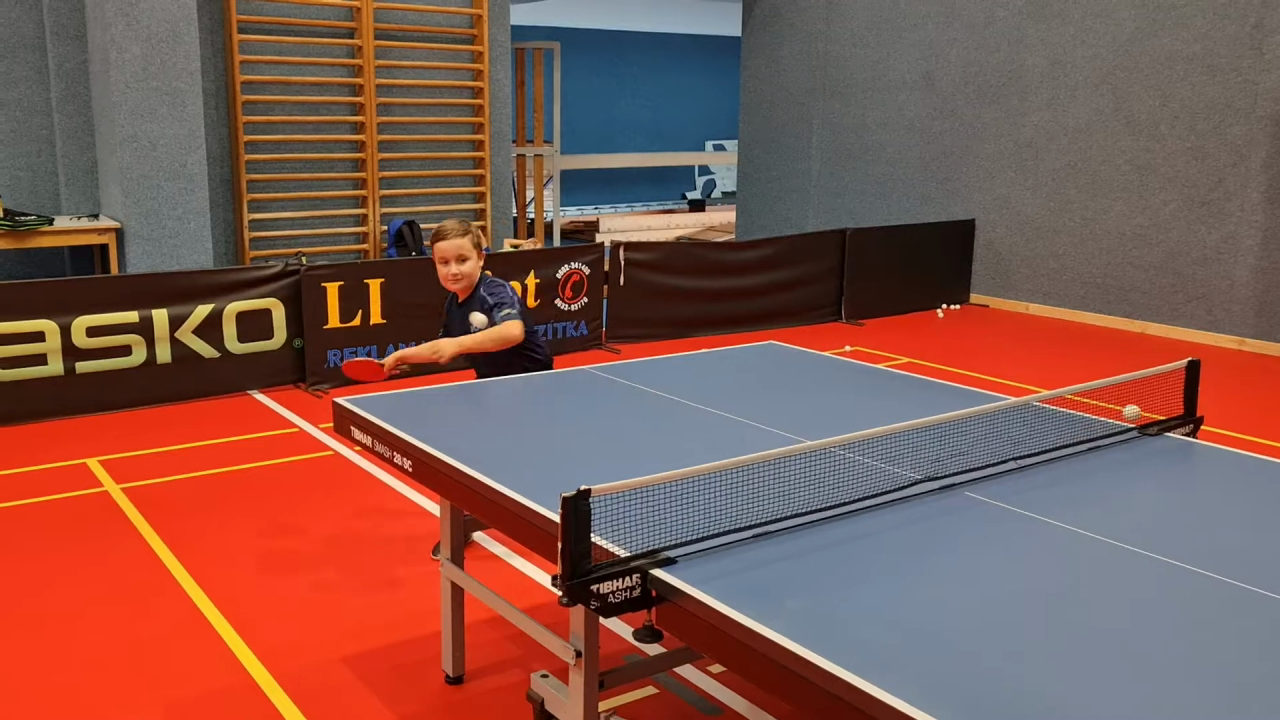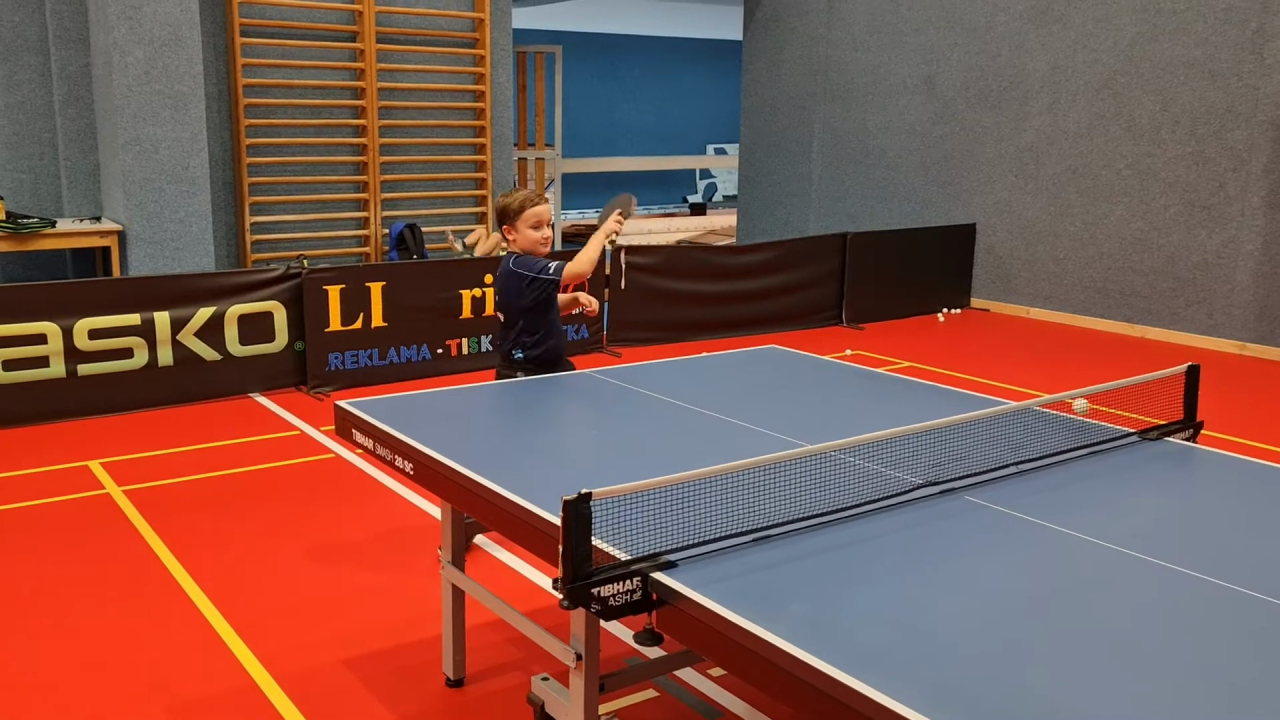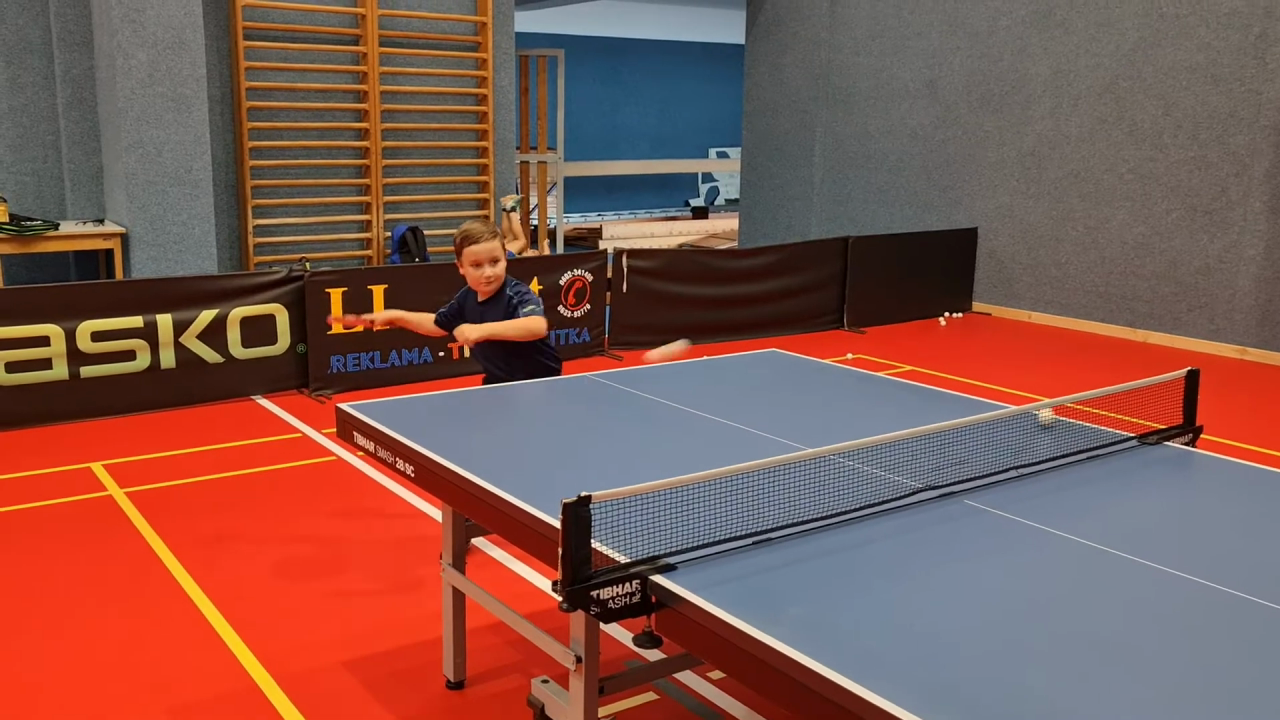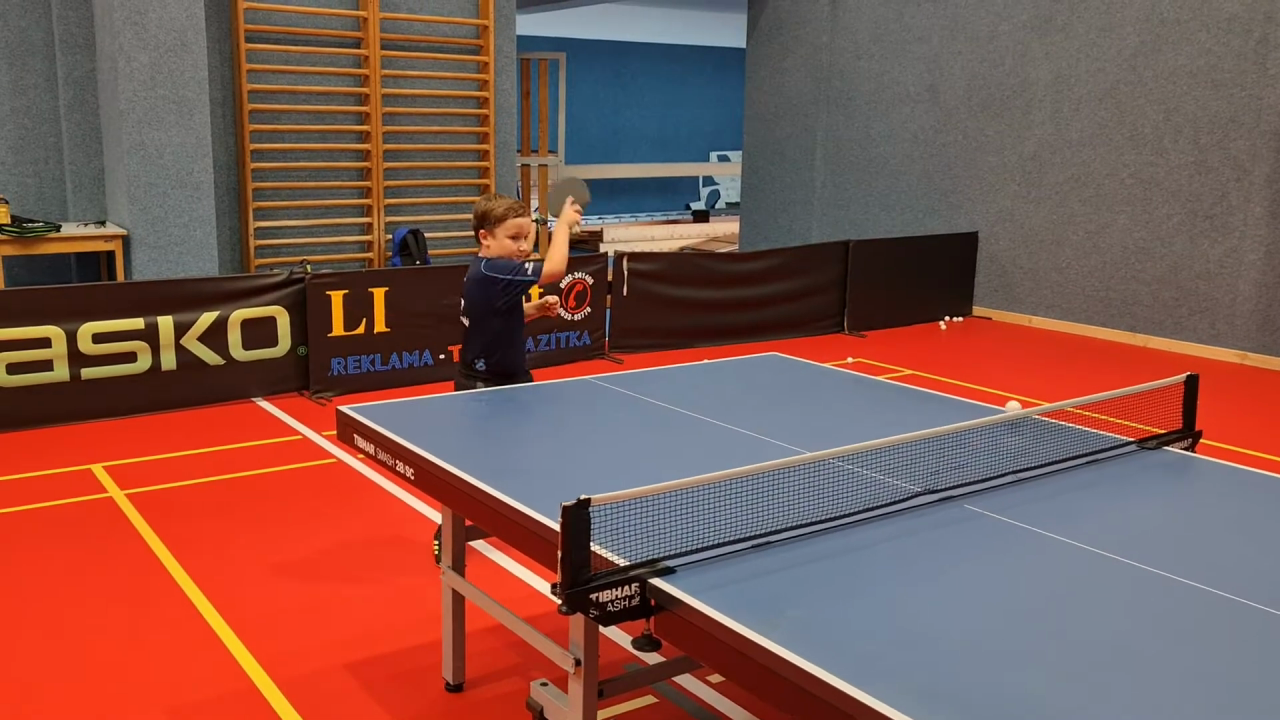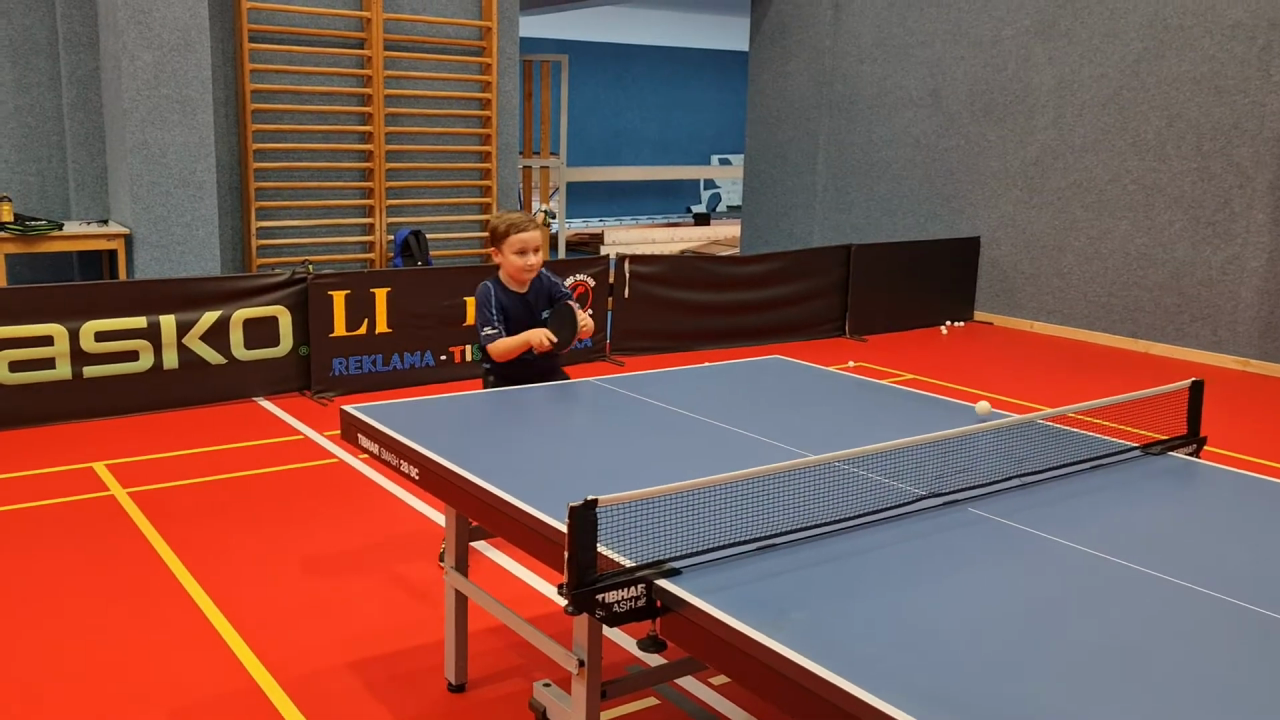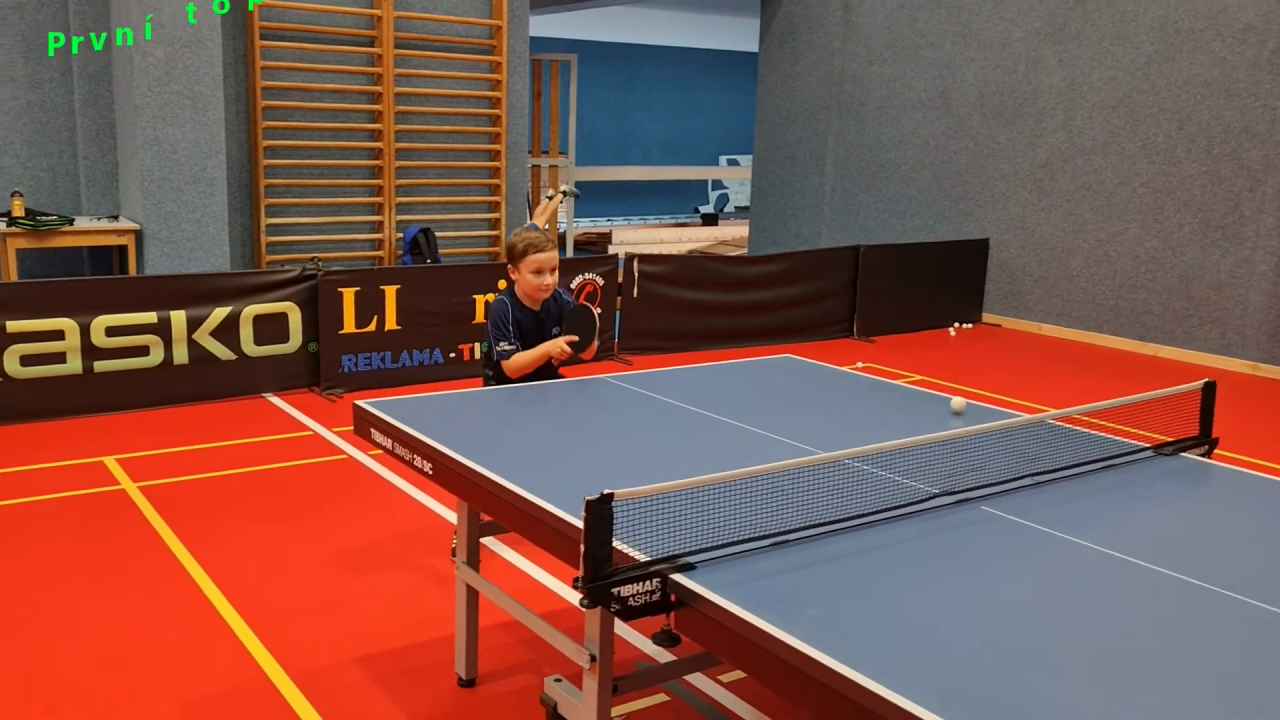
dt=0.5s
person 1, frame 1
left shoulder: (495, 291)
right shoulder: (453, 303)
left elbow: (514, 332)
right elbow: (449, 348)
left wrist: (458, 343)
right wrist: (405, 355)
person 1, frame 2
left shoulder: (532, 264)
right shoulder: (518, 268)
right elbow: (578, 270)
left wrist: (576, 298)
right wrist: (603, 231)
left hip: (555, 369)
right hip: (522, 377)
person 1, frame 3
left shoulder: (518, 293)
right shoulder: (467, 297)
left elbow: (537, 327)
right elbow: (439, 324)
left wrist: (484, 330)
right wrist: (395, 316)
person 1, frame 4
left shoulder: (492, 270)
right shoulder: (489, 271)
right elbow: (553, 269)
left wrist: (537, 308)
right wrist: (563, 222)
left hip: (513, 379)
right hip: (482, 386)
person 1, frame 5
left shoulder: (549, 283)
right shoulder: (488, 293)
right elbow: (497, 351)
left wrist: (583, 323)
right wrist: (529, 337)
left hip: (550, 380)
right hip: (505, 385)
person 1, frame 6
left shoulder: (562, 299)
right shoulder: (503, 307)
left elbow: (586, 353)
right elbow: (511, 367)
left wrist: (588, 343)
right wrist: (547, 349)
